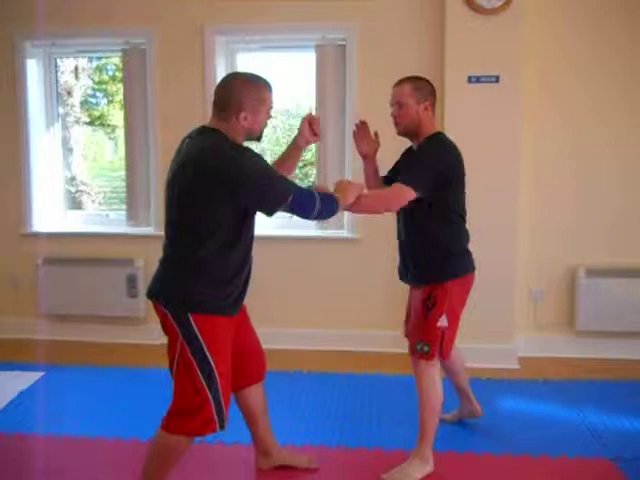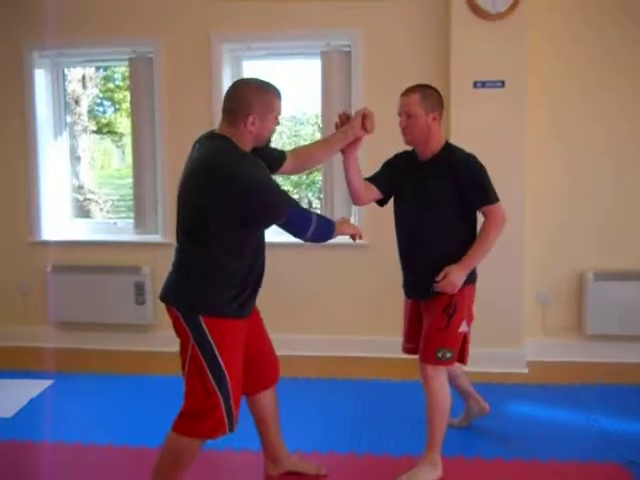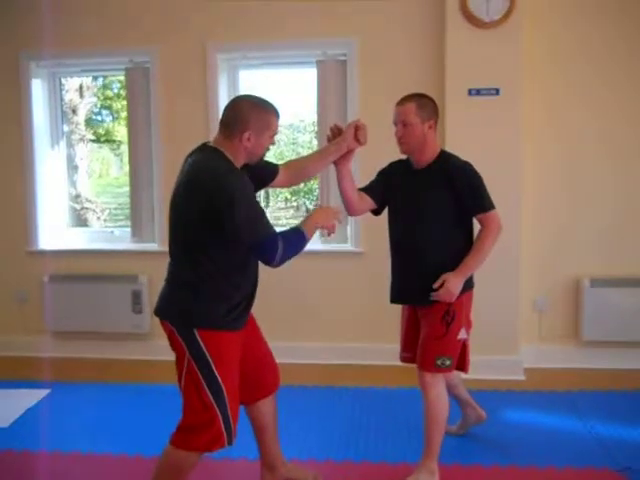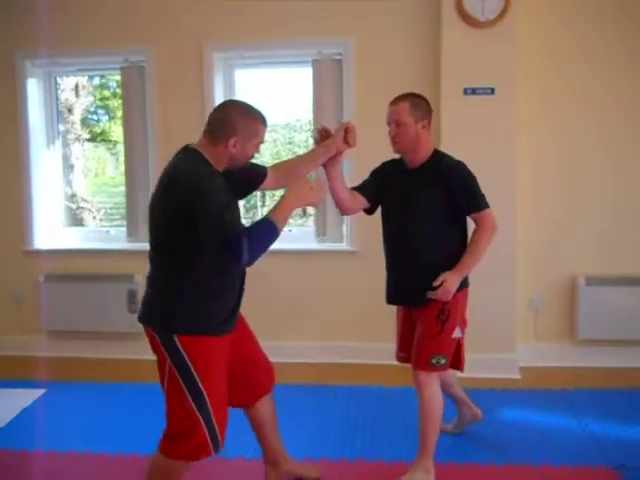
dt=0.5s
person 1, frame 1
left shoulder: (206, 143)
right shoulder: (227, 161)
left elbow: (265, 185)
right elbow: (302, 203)
left wrist: (299, 145)
right wrist: (343, 196)
left hip: (214, 293)
right hip: (194, 301)
left knee: (249, 368)
right knee: (198, 406)
person 1, frame 2
left shoulder: (223, 148)
right shoulder: (235, 169)
left elbow: (292, 161)
right elbow: (301, 224)
left wrist: (347, 135)
right wrist: (340, 227)
left hip: (230, 297)
right hip: (207, 305)
left knee: (263, 372)
right knee: (210, 408)
person 1, frame 3
left shoulder: (219, 161)
right shoulder: (221, 181)
left elbow: (285, 175)
right elbow: (274, 251)
left wrist: (340, 147)
right wrist: (315, 221)
left hip: (225, 310)
right hip: (200, 319)
left knee: (262, 380)
right knee: (208, 422)
person 1, frame 4
left shoulder: (211, 167)
right shoulder: (194, 180)
left elbow: (275, 176)
right elbow: (244, 249)
left wrist: (329, 148)
right wrist: (292, 202)
left hip: (218, 314)
right hip: (184, 324)
left knee: (257, 381)
right knee: (195, 431)
person 2, frame 1
left shoulder: (436, 154)
right shoulder: (411, 155)
left elbow: (391, 202)
right elbow: (387, 195)
right wrist: (369, 158)
left hip: (444, 275)
right hip: (425, 272)
left knee: (424, 360)
right knee: (442, 346)
right ankle: (469, 404)
person 2, frame 2
left shoulder: (462, 164)
right shoulder: (400, 164)
left elbow: (496, 218)
right elbow: (361, 195)
left wrist: (463, 267)
right wrist: (349, 153)
left hip: (450, 284)
right hip: (415, 283)
left knee: (432, 367)
right knee: (437, 356)
right ankle: (474, 401)
person 2, frame 3
left shoulder: (458, 172)
right shoulder: (394, 173)
left elbow: (492, 225)
right elbow: (355, 207)
left wrist: (460, 275)
right wrist: (342, 165)
left hip: (447, 292)
right hip: (411, 291)
left knee: (430, 375)
right knee: (433, 364)
right ankle: (471, 410)
person 2, frame 4
left shoulder: (451, 171)
right shoulder: (387, 173)
left elbow: (487, 224)
right elbow: (348, 205)
left wrist: (457, 274)
right wrist: (332, 167)
left hip: (441, 292)
right hip: (405, 290)
left knee: (425, 374)
right knee: (427, 363)
right ankle: (467, 409)
